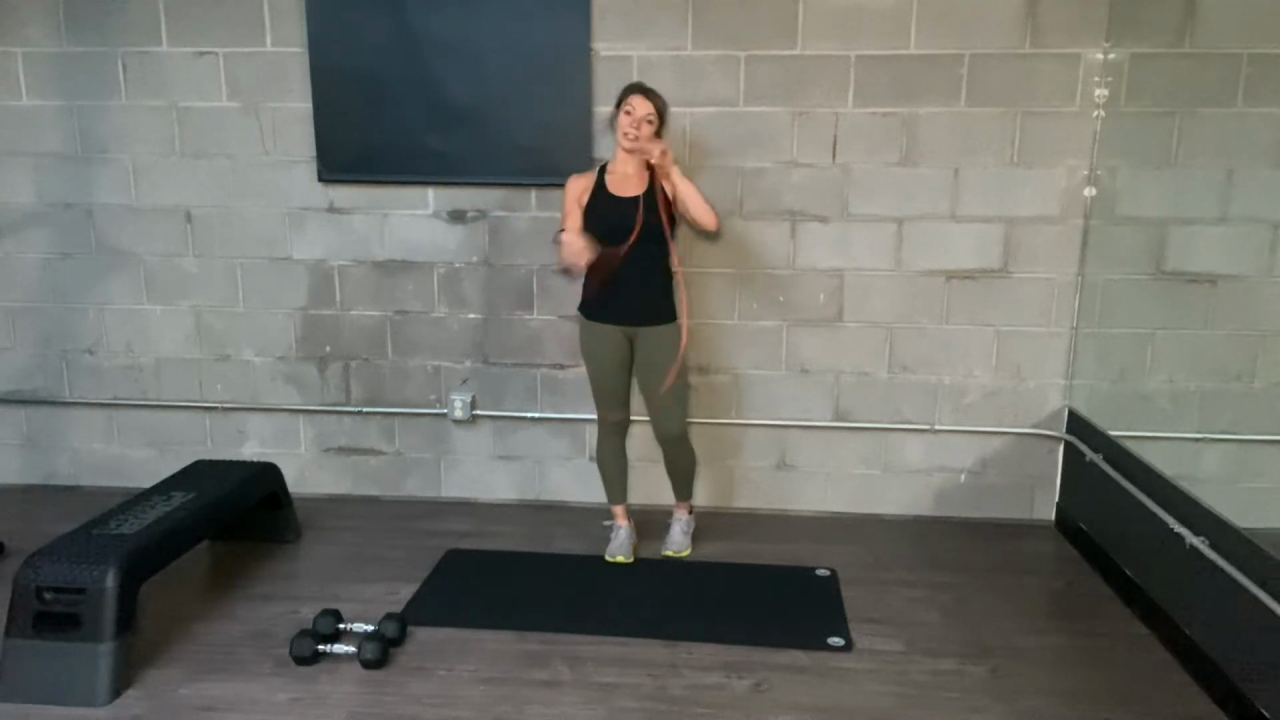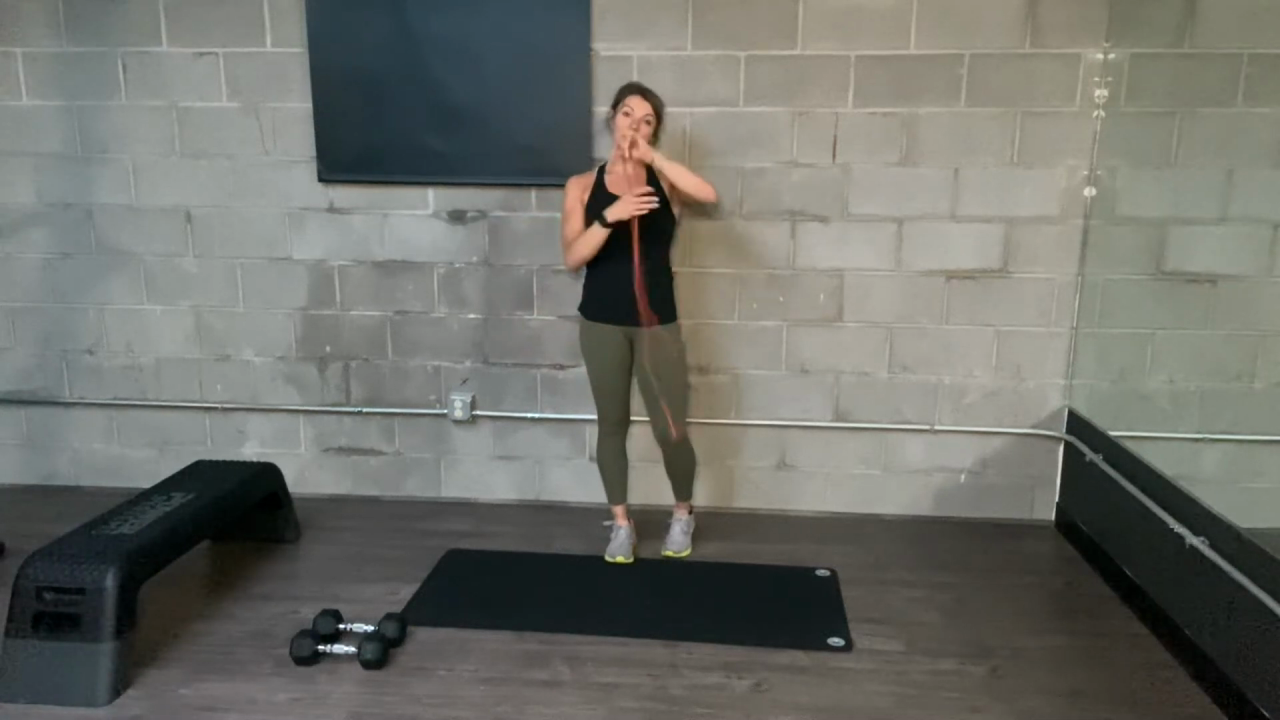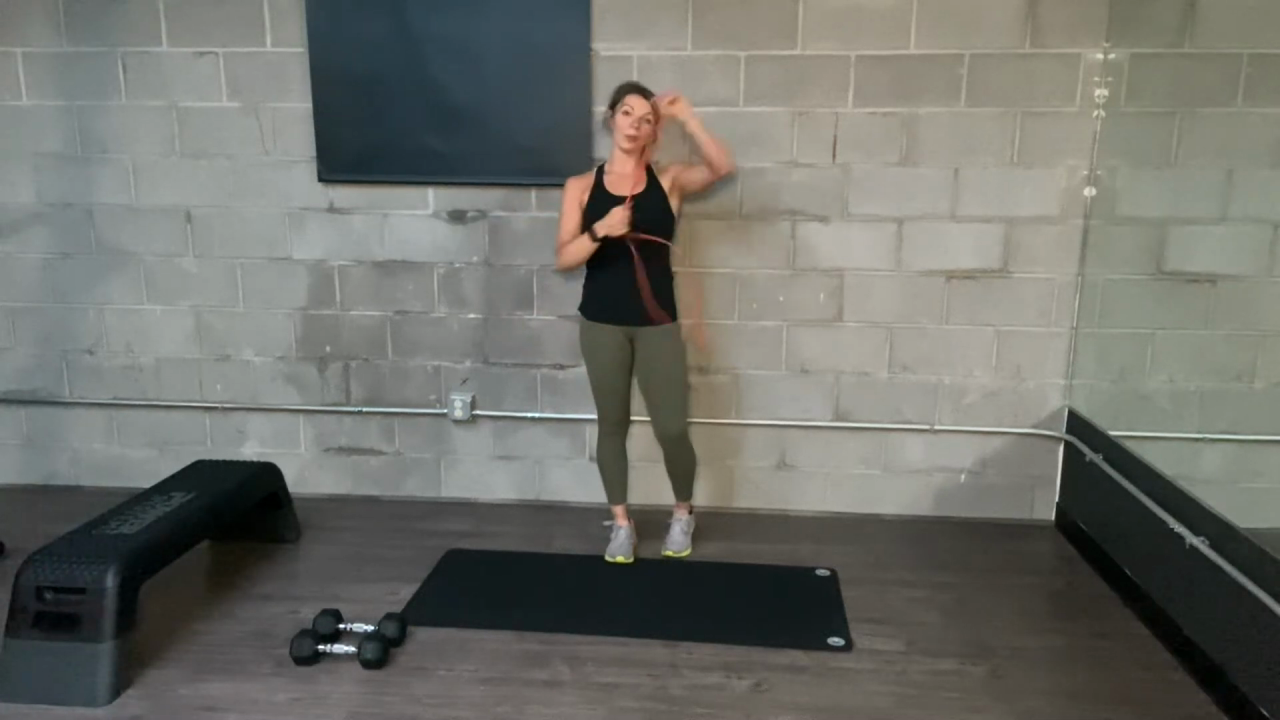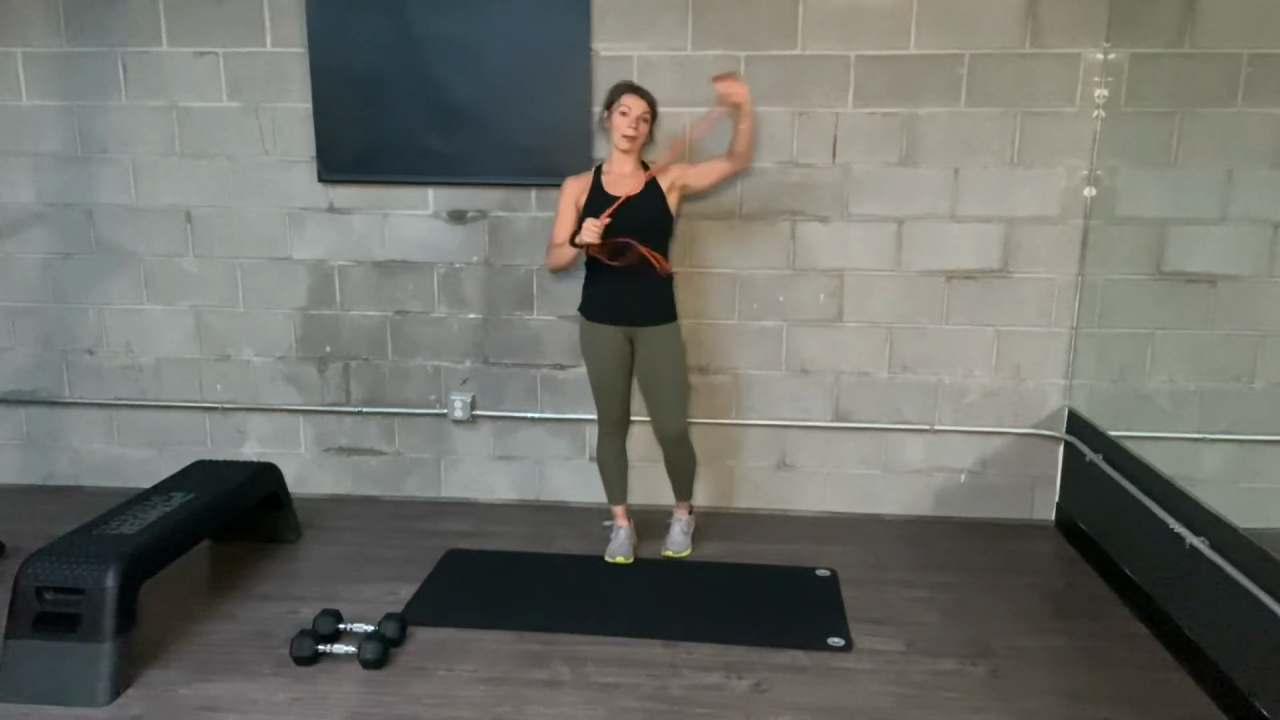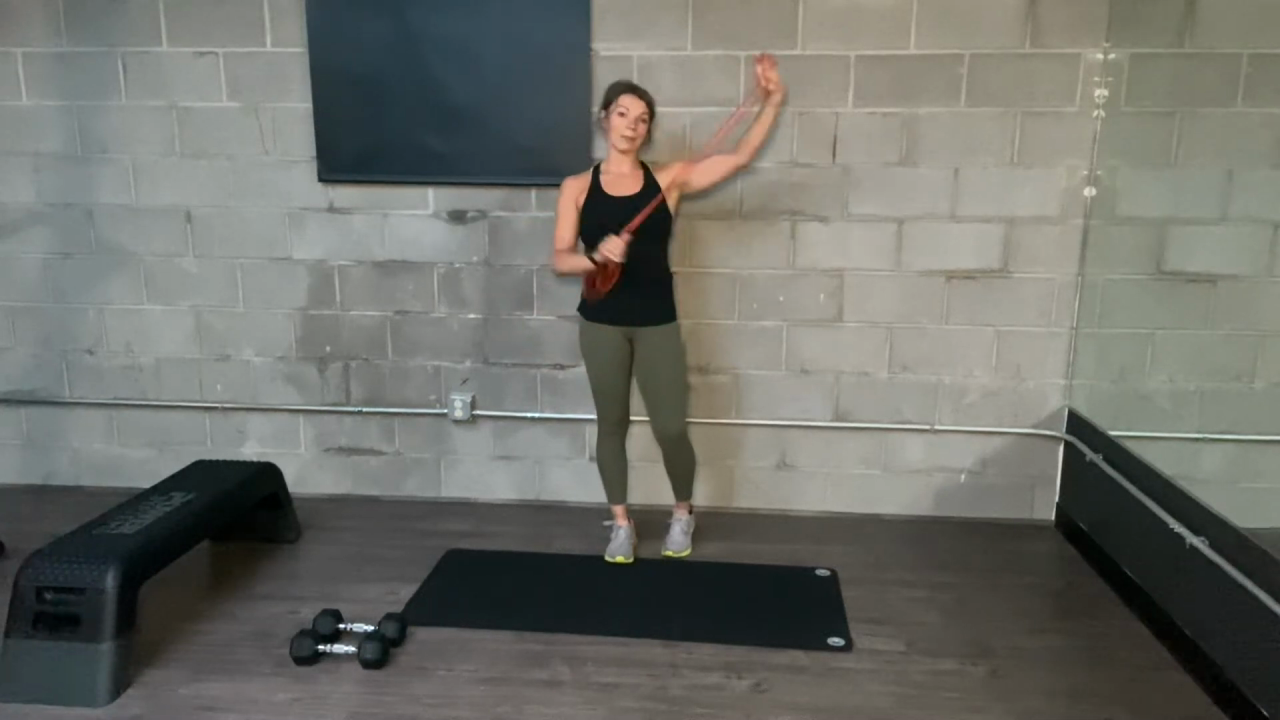
dt=0.2s
person 1, frame 1
left shoulder: (667, 184)
right shoulder: (582, 185)
left elbow: (709, 222)
right elbow: (570, 260)
left wrist: (668, 170)
right wrist: (570, 246)
left hip: (658, 322)
right hip: (602, 321)
left knee: (671, 429)
right knee: (611, 423)
left ankle: (683, 513)
right ankle: (621, 522)
person 1, frame 2
left shoulder: (664, 181)
right shoulder: (582, 185)
left elbow: (708, 195)
right elbow: (573, 255)
left wrist: (653, 156)
right wrist: (611, 217)
left hip: (657, 321)
right hip: (602, 321)
left knee: (671, 429)
right knee: (612, 423)
left ankle: (683, 514)
right ankle: (621, 522)
person 1, frame 3
left shoulder: (669, 179)
right shoulder: (581, 186)
left elbow: (722, 167)
right elbow: (564, 258)
left wrist: (687, 119)
right wrist: (598, 233)
left hip: (658, 321)
right hip: (602, 322)
left knee: (672, 428)
right knee: (612, 424)
left ankle: (683, 513)
right ankle: (621, 523)
person 1, frame 4
left shoulder: (668, 180)
right shoulder: (578, 186)
left elbow: (736, 162)
right elbow: (554, 258)
left wrist: (742, 111)
right wrist: (578, 240)
left hip: (658, 322)
right hip: (601, 322)
left knee: (672, 428)
right knee: (612, 424)
left ankle: (683, 513)
right ankle: (621, 522)
person 1, frame 5
left shoulder: (668, 179)
right shoulder: (577, 187)
left elbow: (741, 156)
right elbow: (560, 259)
left wrist: (773, 99)
right wrist: (596, 255)
left hip: (657, 322)
right hip: (602, 321)
left knee: (670, 428)
right knee: (612, 424)
left ankle: (683, 514)
right ankle: (621, 522)
